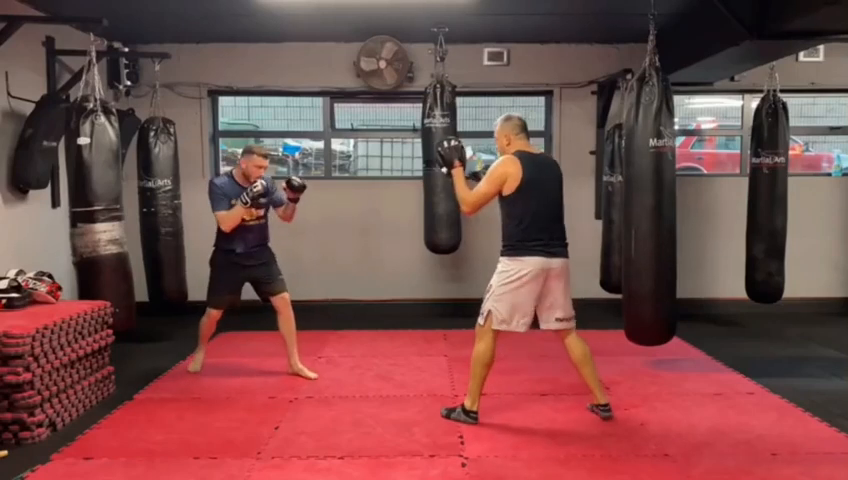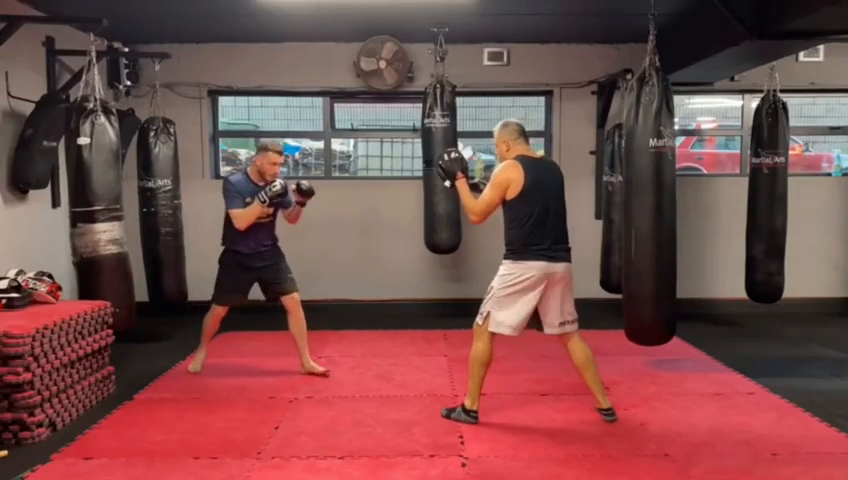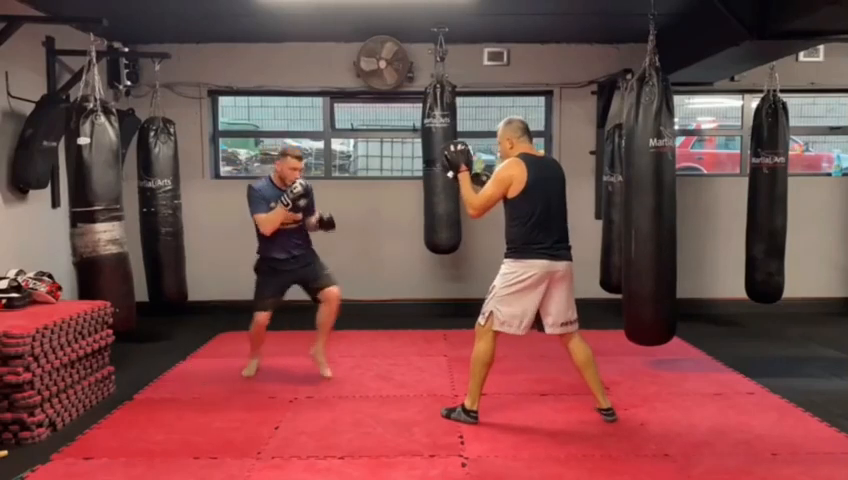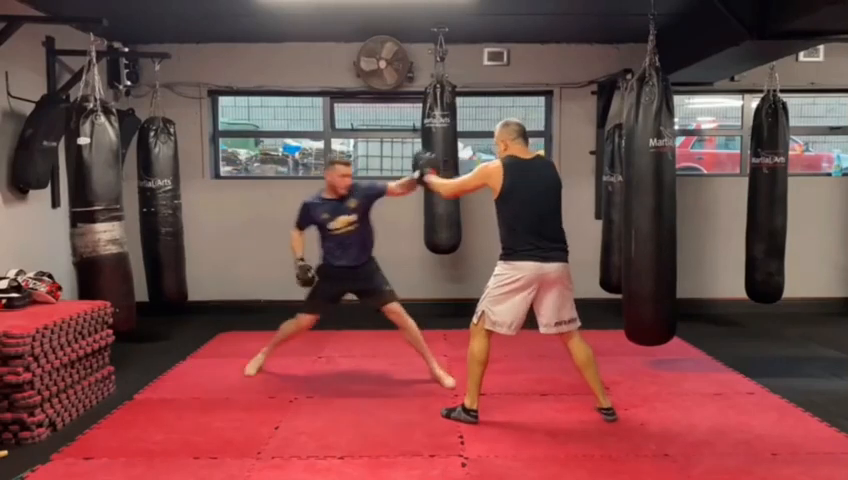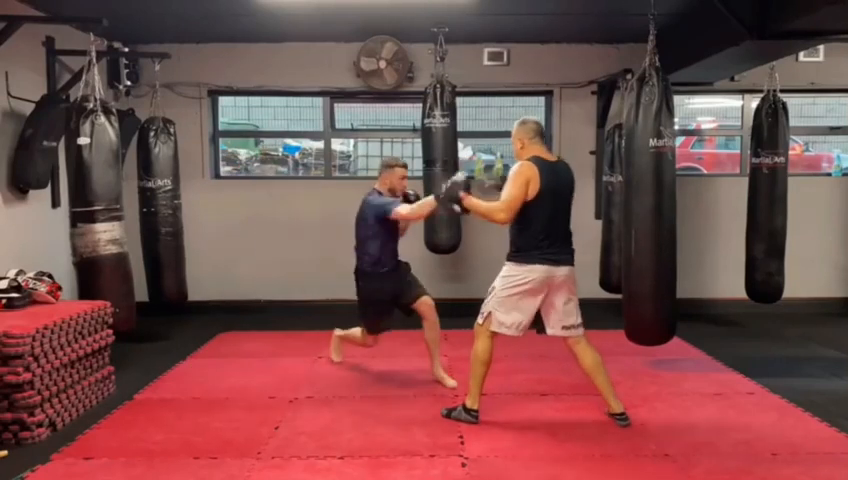
dt=0.3s
person 1, frame 1
left shoulder: (506, 165)
right shoulder: (552, 165)
left elbow: (468, 205)
left wrist: (455, 166)
right wrist: (493, 183)
left hip: (521, 261)
right hip: (556, 259)
left knee: (486, 330)
right knee: (567, 331)
left ankle: (470, 407)
right ankle: (602, 401)
person 1, frame 2
left shoulder: (508, 170)
right shoulder: (553, 169)
left elbow: (476, 215)
left wrist: (458, 178)
right wrist: (489, 187)
left hip: (523, 265)
right hip: (559, 263)
left knee: (483, 330)
right knee: (570, 335)
left ankle: (470, 407)
right ankle: (605, 405)
person 1, frame 3
left shoulder: (511, 168)
right shoulder: (554, 167)
left elbow: (474, 209)
left wrist: (462, 170)
right wrist: (489, 181)
left hip: (524, 263)
right hip: (559, 262)
left knee: (486, 330)
right knee: (570, 334)
left ankle: (470, 407)
right ankle: (605, 404)
person 1, frame 4
left shoulder: (495, 169)
right shoulder: (549, 167)
left elbow: (450, 190)
left wrist: (428, 175)
left hip: (517, 265)
right hip: (555, 264)
left knee: (480, 329)
right knee: (570, 334)
left ankle: (470, 406)
right ankle: (605, 403)
person 1, frame 5
left shoulder: (525, 170)
right shoulder: (565, 171)
left elbow: (503, 214)
left wrist: (463, 197)
right wrist: (506, 189)
left hip: (525, 268)
right hip: (562, 268)
left knee: (484, 331)
right knee: (577, 340)
left ankle: (470, 406)
right ankle: (617, 409)
person 2, frame 1
left shoulder: (267, 184)
right shoulder: (219, 185)
left elbow: (286, 216)
right elbow: (226, 224)
left wrist: (292, 199)
right wrist: (247, 198)
left hip: (260, 255)
right hip: (228, 258)
left knee: (283, 302)
right knee: (213, 312)
left ankle: (295, 362)
right ankle: (200, 352)
person 2, frame 2
left shoulder: (276, 183)
right shoulder: (233, 183)
left elbow: (291, 218)
right elbow: (240, 222)
left wrist: (300, 202)
right wrist: (265, 196)
left hip: (269, 255)
right hip: (237, 257)
left knee: (293, 301)
right knee: (218, 310)
left ankle: (307, 361)
right ankle: (202, 351)
person 2, frame 3
left shoulder: (305, 189)
right shoulder: (258, 190)
right elbow: (265, 228)
left wrist: (320, 222)
right wrist: (287, 199)
left hip: (304, 257)
right hip: (273, 263)
left knee: (333, 295)
right knee: (261, 319)
left ankle: (319, 350)
right ankle: (254, 358)
person 2, frame 4
left shoulder: (361, 191)
right shoulder: (312, 205)
left elbow: (399, 188)
right elbow: (296, 232)
left wrist: (417, 177)
right wrist: (300, 262)
left hip: (364, 268)
right hip: (333, 272)
left knee: (398, 314)
right knee: (302, 322)
left ankle: (433, 367)
right ankle: (264, 354)
person 2, frame 5
left shoulder: (395, 198)
right shoulder: (374, 203)
left elbow: (406, 222)
right elbow: (407, 214)
left hip: (394, 270)
right hip: (371, 278)
left knee: (428, 309)
right knee: (369, 340)
left ankle: (437, 369)
right ankle: (341, 337)
